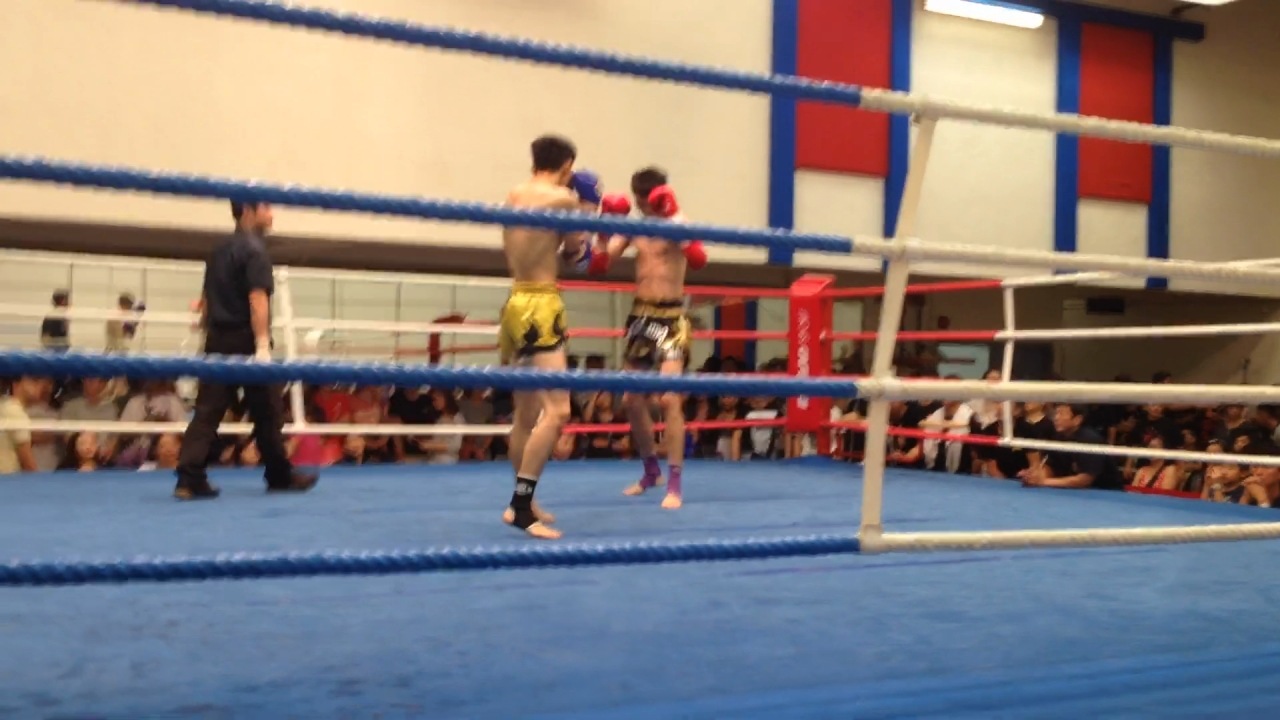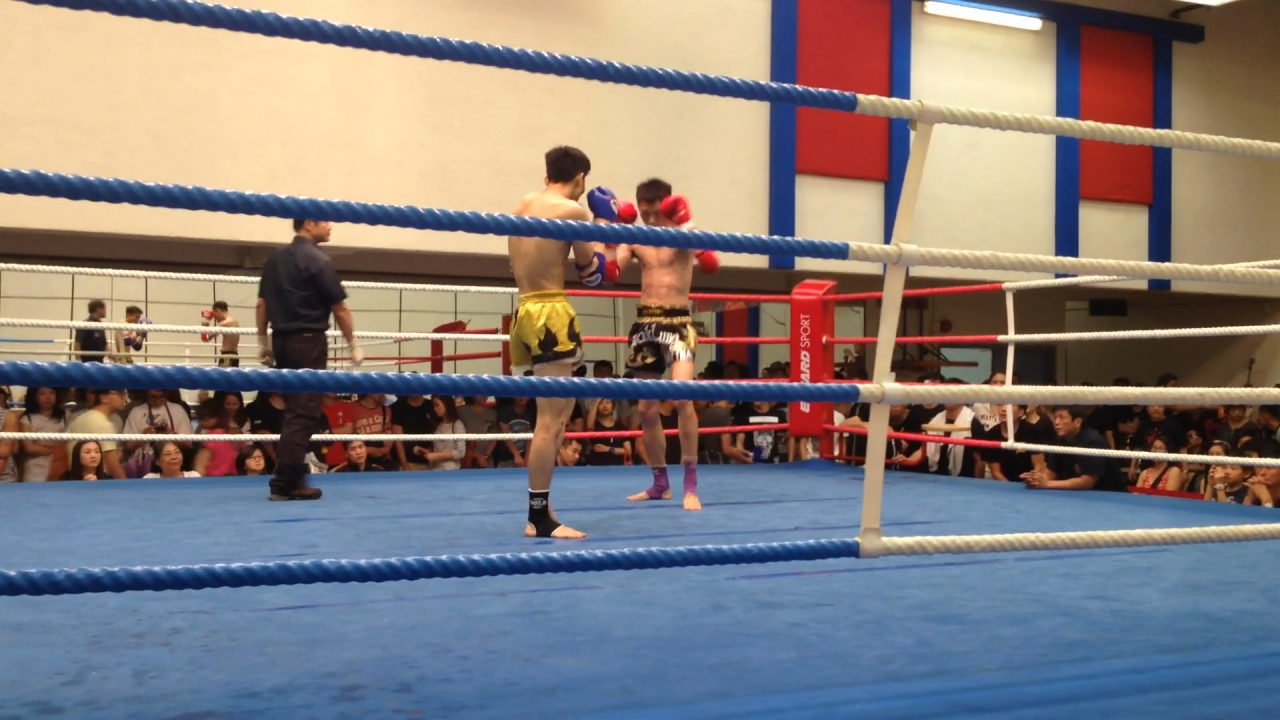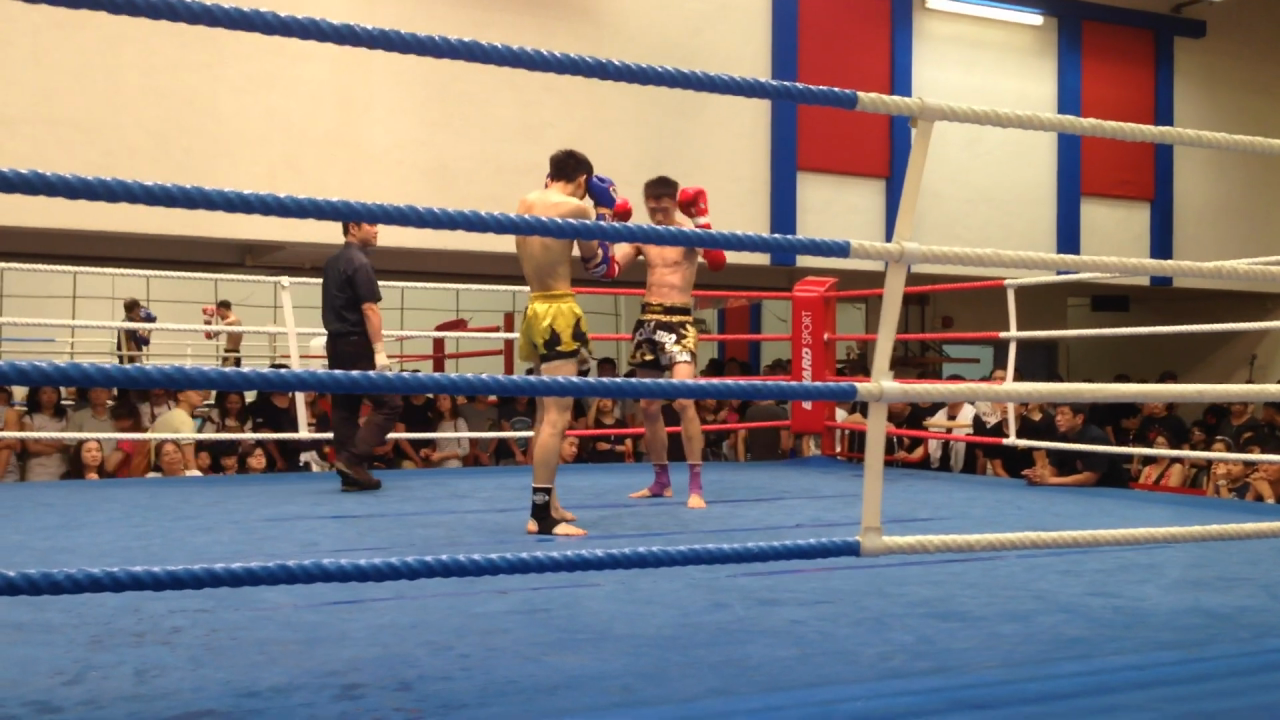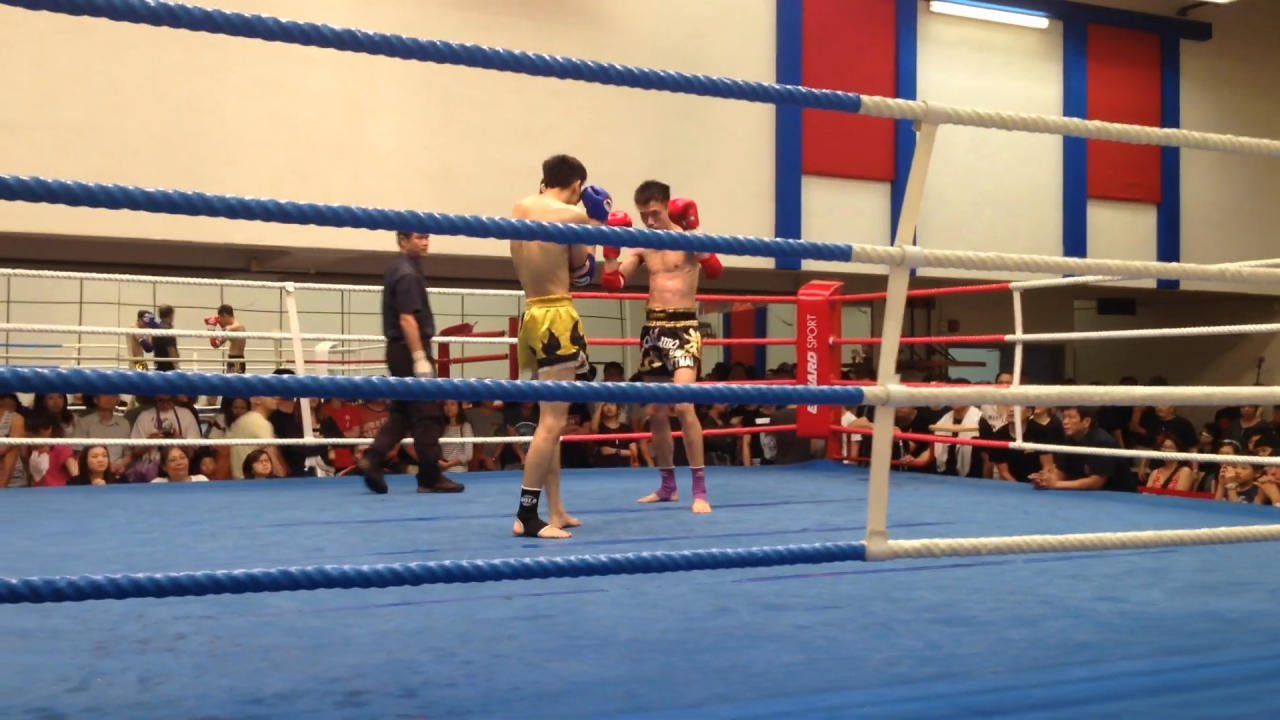
dt=0.5s
person 1, frame 1
left shoulder: (515, 195)
right shoulder: (561, 199)
right elbow: (580, 259)
right wrist: (588, 207)
left hip: (518, 305)
right hip: (539, 308)
left knee: (525, 416)
right knee: (557, 410)
left ankle: (525, 503)
right ankle: (520, 504)
person 1, frame 2
left shoulder: (525, 203)
right shoulder: (573, 211)
right elbow: (593, 274)
left hip: (527, 312)
right hip: (551, 314)
left knee: (556, 414)
right knee: (550, 421)
left ankle: (539, 507)
right ankle: (538, 517)
person 1, frame 3
left shoulder: (528, 202)
right shoulder: (576, 208)
right elbow: (599, 265)
right wrist: (603, 213)
left hip: (536, 310)
right hip: (558, 314)
left knee: (546, 416)
right knee: (557, 418)
left ankle: (547, 504)
right ankle: (541, 513)
person 1, frame 4
left shoulder: (521, 208)
right shoulder: (574, 216)
right elbow: (582, 274)
right wrist: (596, 224)
left hip: (533, 316)
right hip: (556, 318)
left knee: (550, 421)
right knee: (553, 422)
left ankle: (555, 511)
right ankle: (526, 514)
person 2, frame 1
left shoulder: (674, 225)
left elbow: (698, 260)
right elbow: (598, 266)
left wrist: (673, 217)
left hip: (670, 315)
right hip: (640, 315)
left knee: (669, 399)
right knee: (633, 400)
left ankle: (674, 486)
right ankle: (651, 472)
person 2, frame 2
right shoulder: (635, 241)
left elbow: (711, 265)
left wrist: (684, 225)
left hip: (676, 322)
right hip: (644, 324)
left knee: (682, 398)
right knee: (646, 410)
left ankle: (690, 484)
right ankle: (659, 483)
person 2, frame 3
right shoulder: (641, 238)
left elbow: (718, 264)
left wrist: (701, 220)
left hip: (679, 322)
right hip: (647, 321)
left knee: (684, 401)
right knee: (648, 406)
left ankle: (696, 485)
right ankle: (661, 481)
person 2, frame 4
right shoulder: (641, 245)
left elbow: (714, 270)
right elbow: (612, 283)
left wrist: (693, 229)
right wrist: (611, 245)
left hip: (683, 326)
right hip: (652, 328)
left knee: (683, 405)
right knee: (656, 413)
left ankle: (699, 491)
right ankle: (667, 485)
person 3, frame 1
left shoulder: (220, 250)
right shoulder: (255, 250)
left elbow: (208, 298)
right elbow: (258, 300)
left wrist: (210, 333)
right wrist: (262, 345)
left hip: (221, 337)
right hip: (244, 339)
left knee: (209, 409)
right knee: (266, 410)
left ankle: (190, 478)
right ankle: (280, 475)
person 3, frame 2
left shoulder: (276, 258)
right shoulder: (318, 261)
left elbow: (262, 303)
right elbow: (339, 309)
left wrist: (263, 342)
right wrist: (353, 345)
left hip: (282, 341)
right hip: (308, 342)
left knee: (294, 409)
right knee: (304, 413)
left ankle: (292, 472)
right ankle: (285, 483)
person 3, frame 3
left shoulder: (333, 263)
right shoulder: (359, 263)
right elbow: (369, 308)
right wrist: (380, 349)
left hip: (336, 344)
right hip: (356, 345)
left knee: (344, 411)
right knee: (388, 404)
left ankle: (352, 475)
right ankle: (354, 459)
person 3, frame 4
left shoulder: (399, 271)
right shoulder: (408, 274)
right elbow: (407, 319)
right wrist: (420, 357)
left hip: (398, 350)
right hip: (409, 350)
left knee: (403, 412)
right knee: (428, 415)
left ankle: (373, 460)
right ankle: (430, 477)
